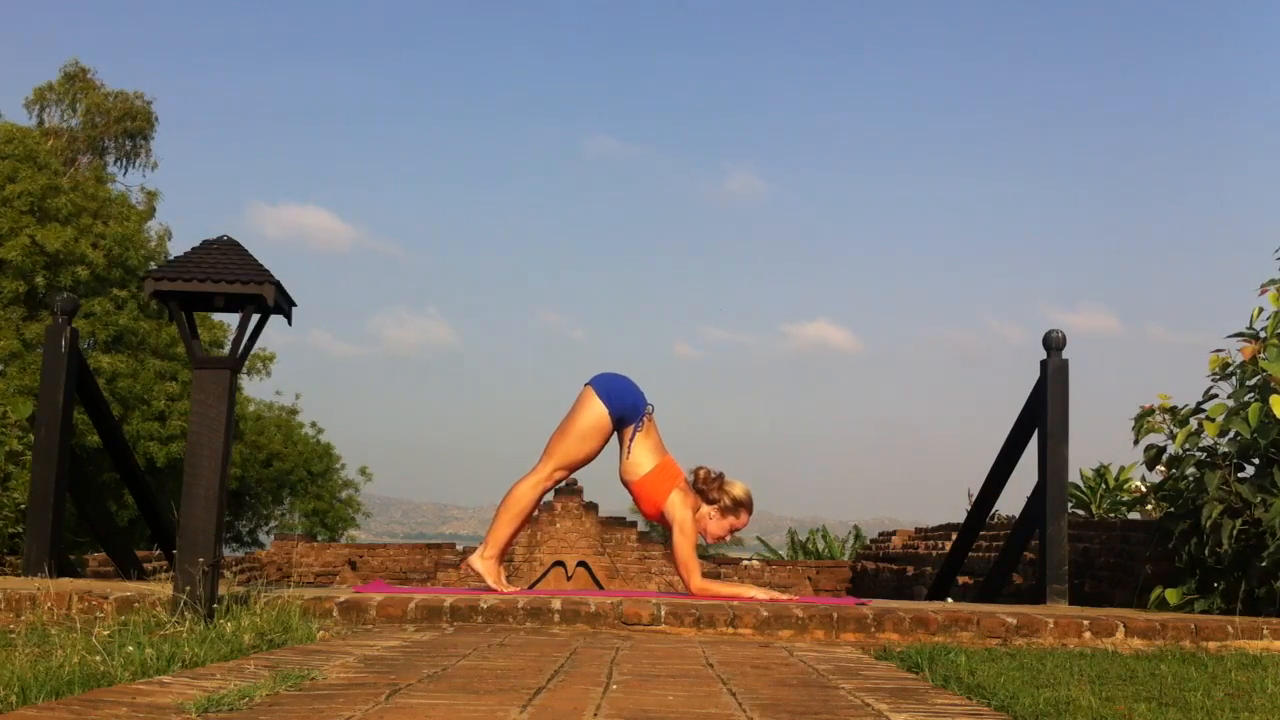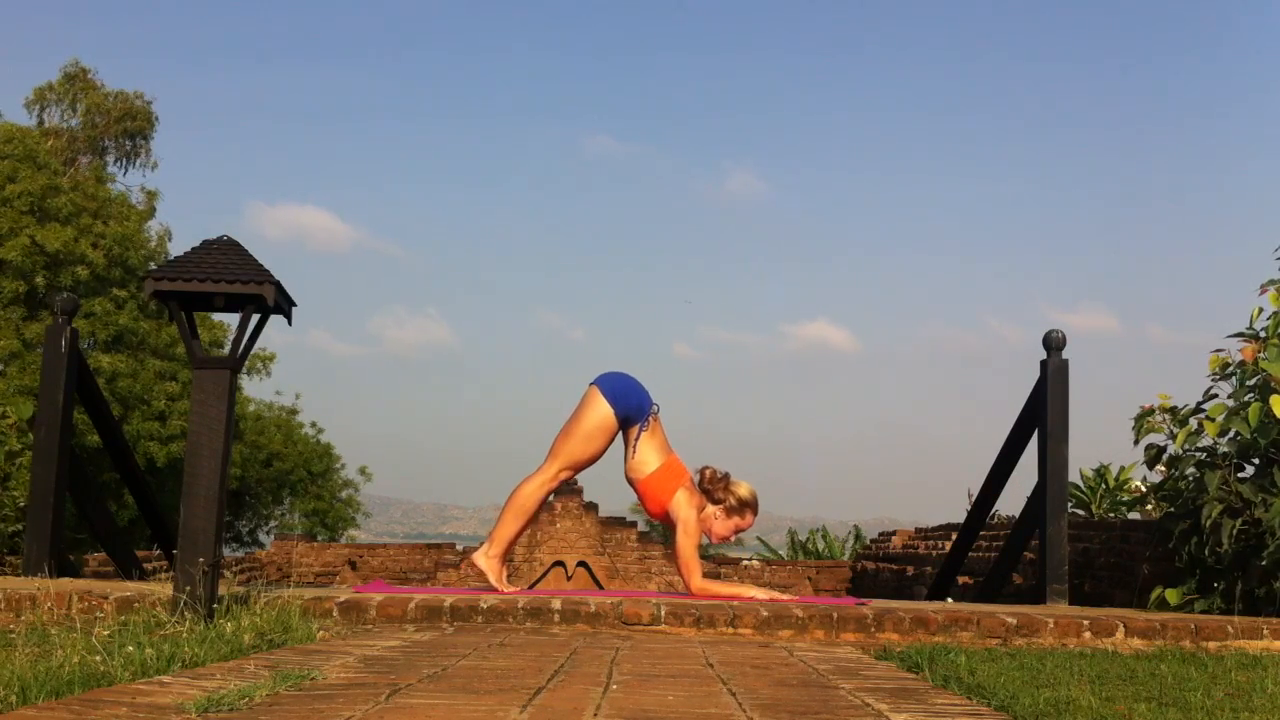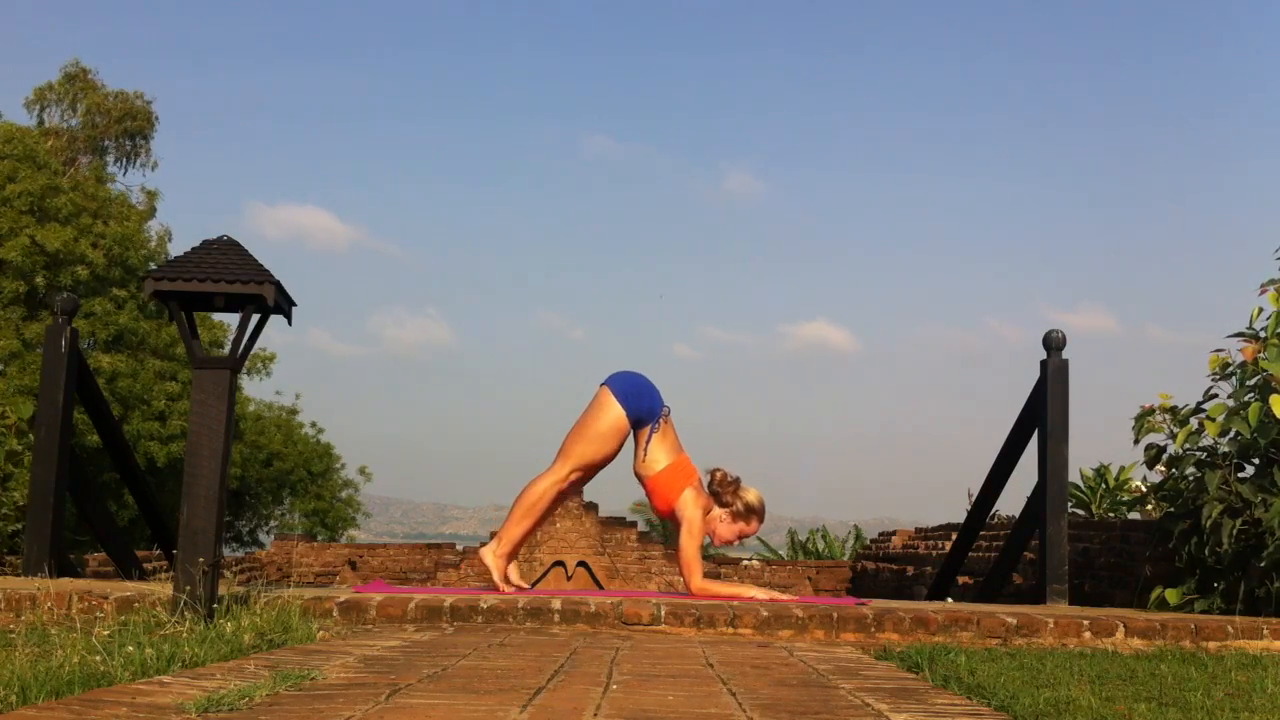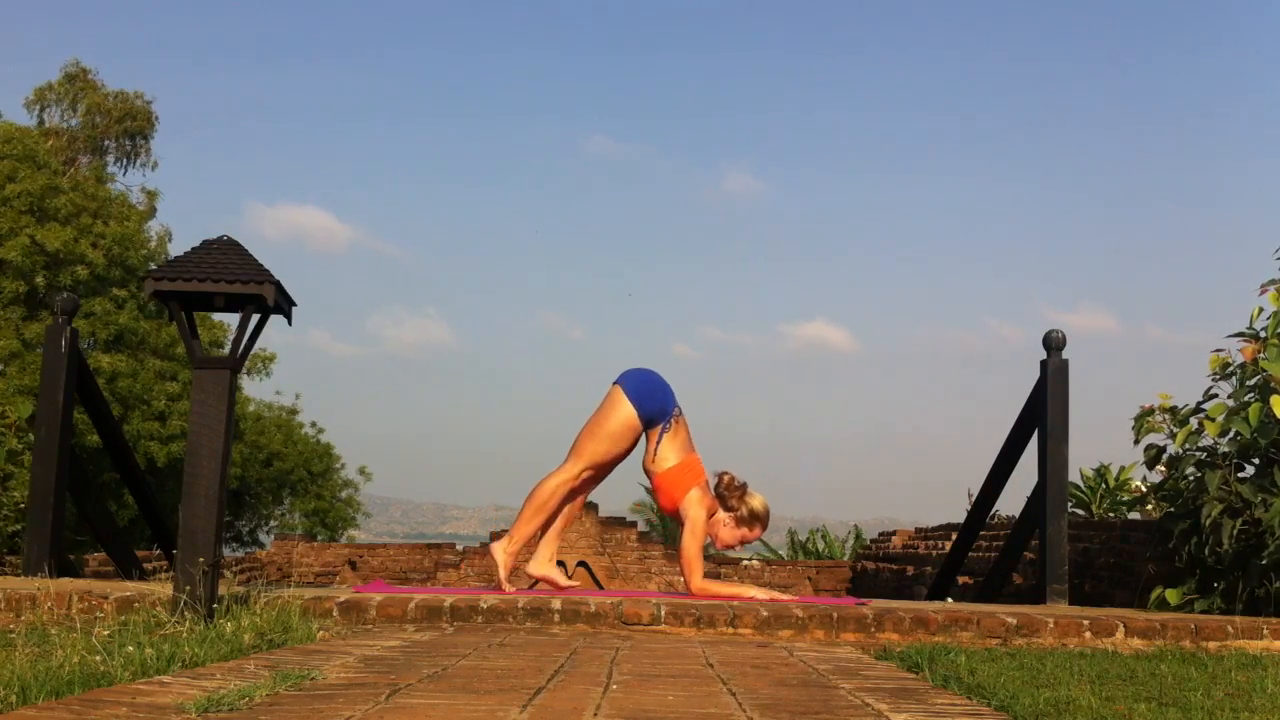
dt=0.2s
person 1, frame 1
left shoulder: (685, 506)
right shoulder: (683, 510)
left elbow: (693, 580)
right elbow: (696, 585)
right wrist: (751, 591)
left hip: (620, 401)
right hip: (614, 397)
left knee: (551, 477)
right knee: (546, 474)
left ankle: (493, 558)
right ankle: (487, 555)
person 1, frame 2
left shoulder: (691, 506)
right shoulder: (688, 509)
left elbow: (694, 580)
right elbow: (696, 585)
right wrist: (751, 590)
left hip: (626, 400)
right hip: (620, 396)
left knee: (557, 476)
right knee: (552, 474)
left ankle: (496, 554)
right ankle: (491, 553)
person 1, frame 3
left shoulder: (698, 507)
right shoulder: (694, 509)
left elbow: (695, 580)
right elbow: (696, 585)
left wrist: (749, 590)
right wrist: (751, 591)
left hip: (635, 398)
right hip: (632, 395)
left knee: (569, 478)
right knee: (563, 474)
left ankle: (507, 553)
right ankle: (499, 550)
person 1, frame 4
left shoulder: (701, 506)
right shoulder: (698, 509)
right elbow: (696, 585)
left wrist: (748, 590)
right wrist: (750, 590)
left hip: (648, 394)
right hip: (645, 393)
right knee: (575, 473)
left ankle: (543, 560)
right ankle: (509, 548)
